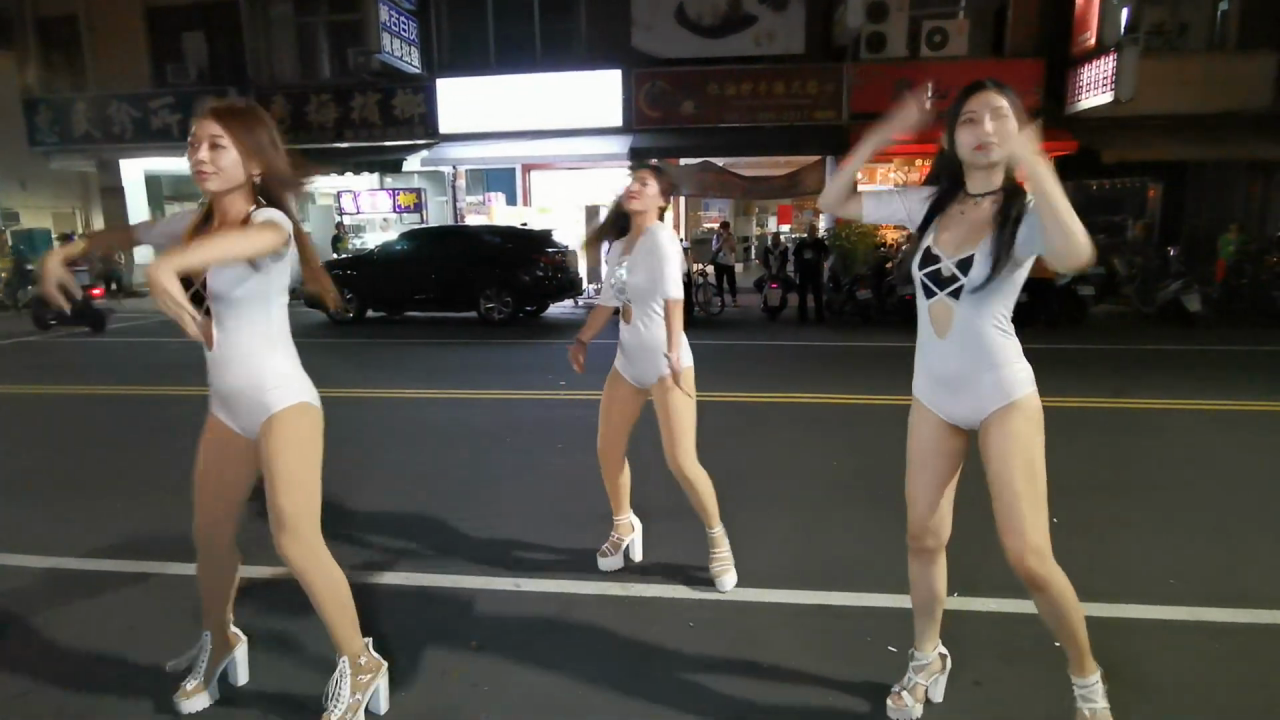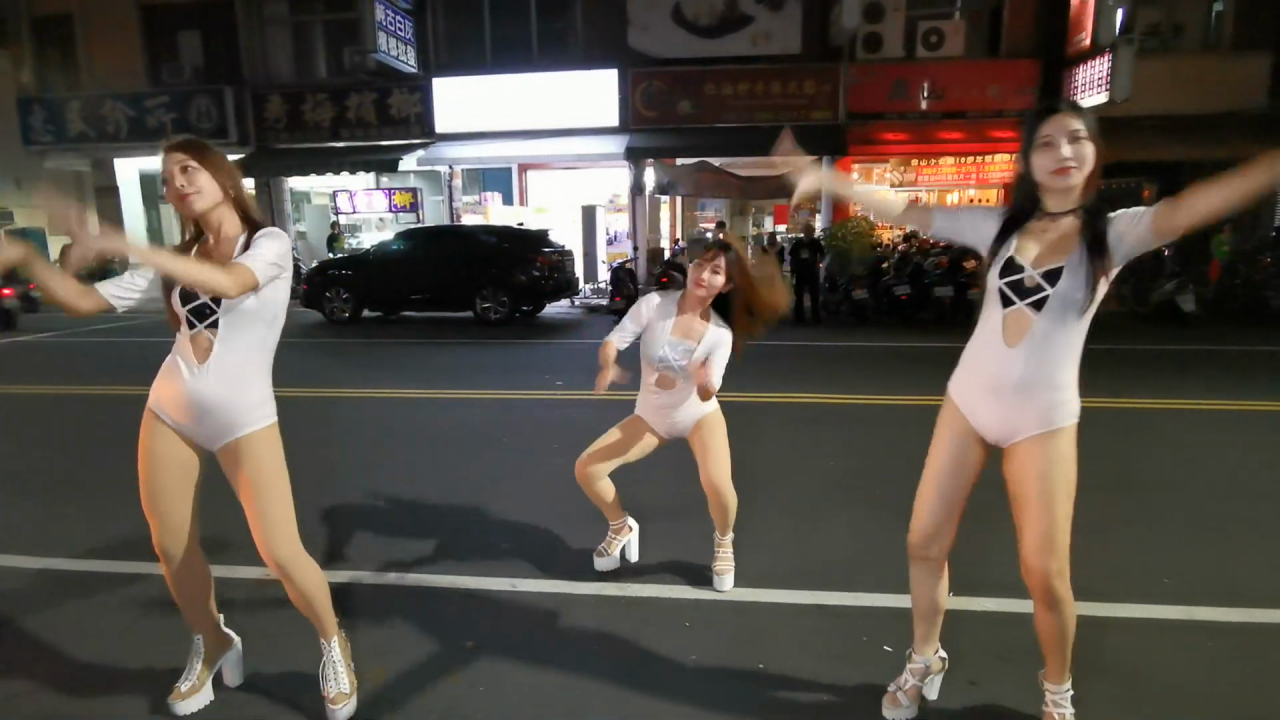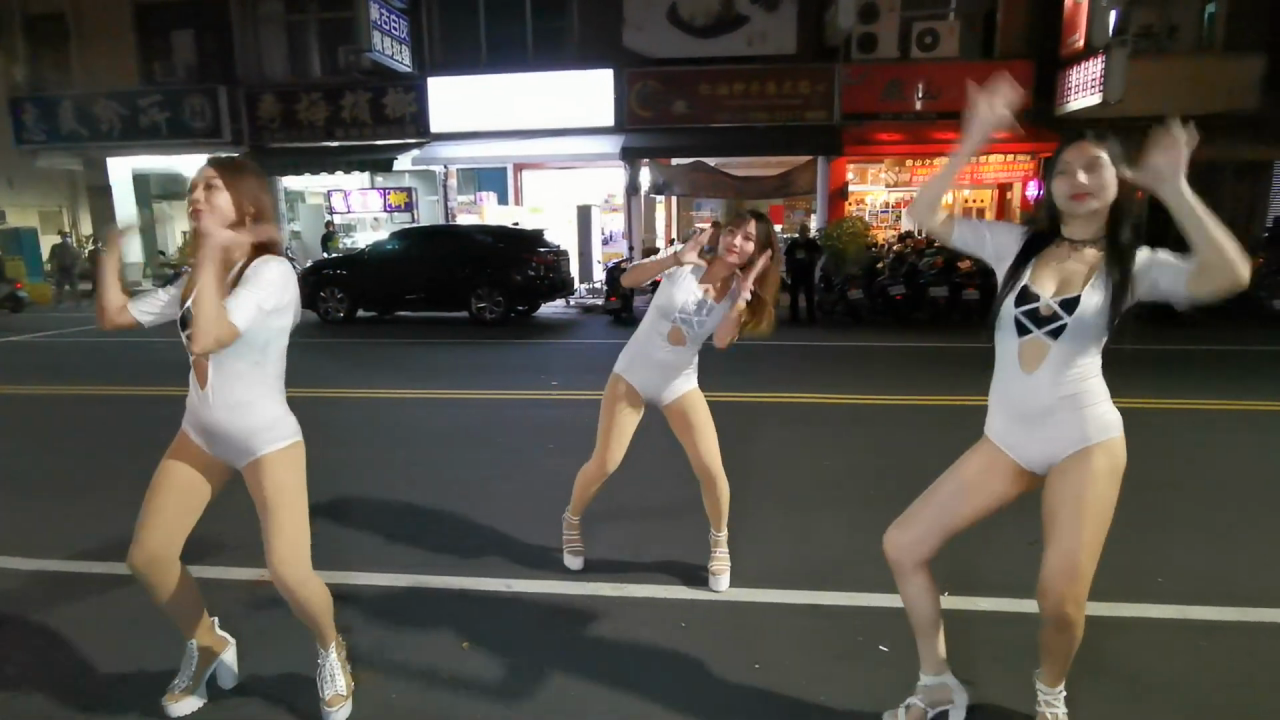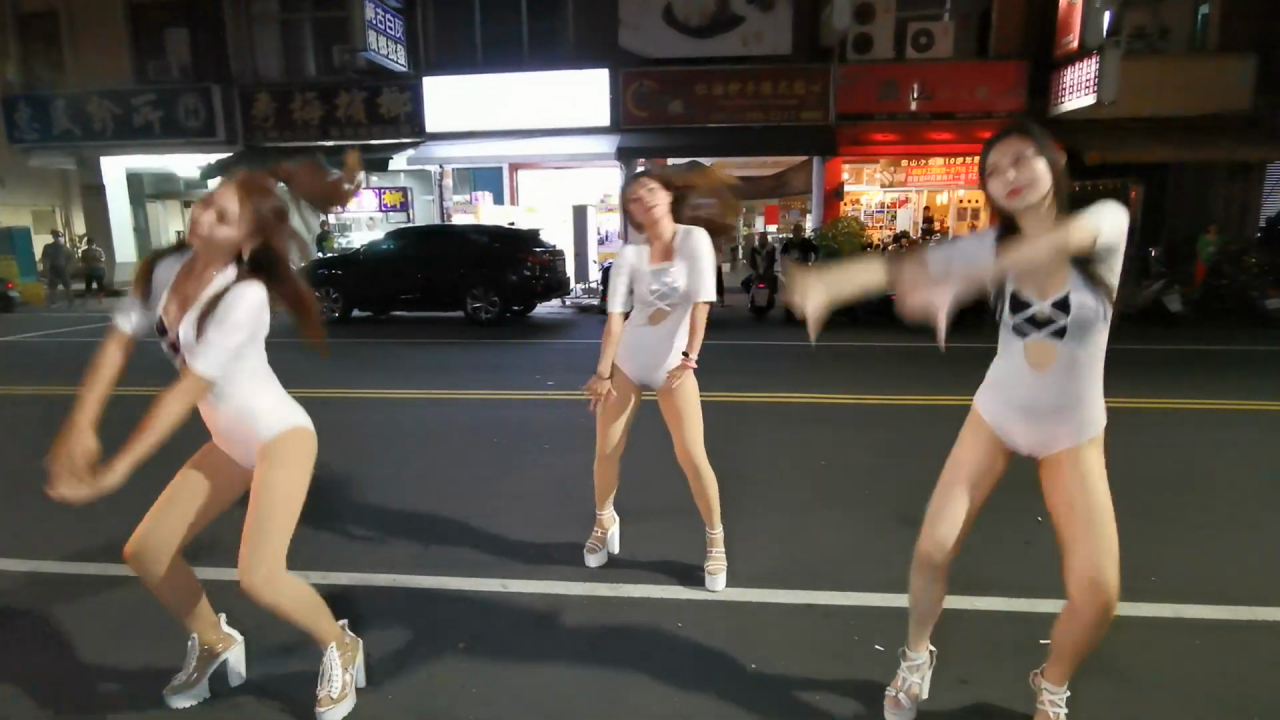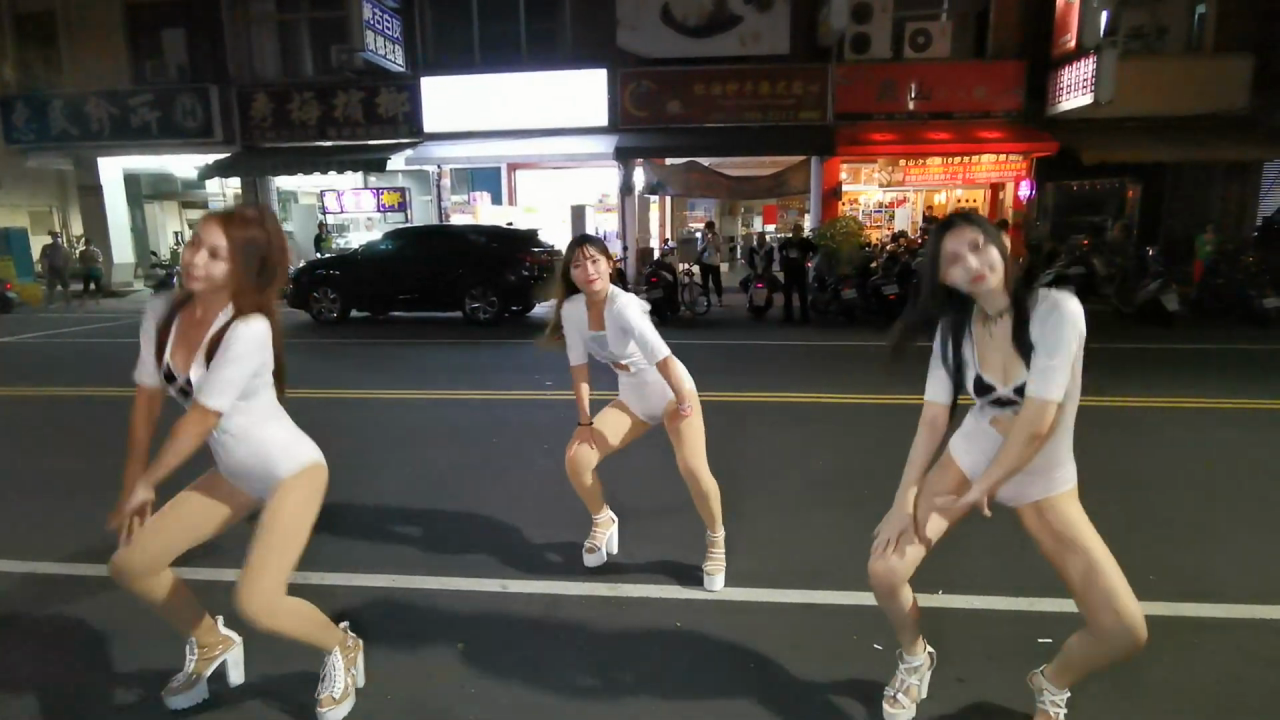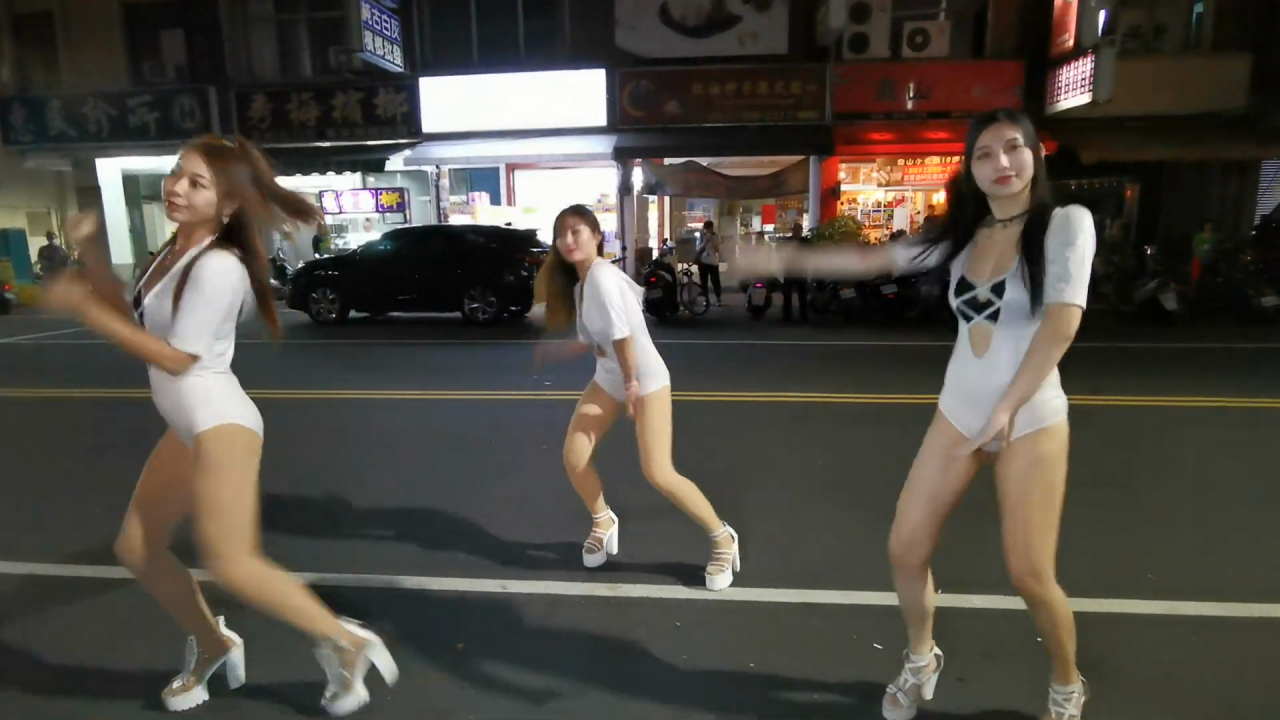
dt=0.4s
person 1, frame 1
left shoulder: (1031, 209)
right shoulder: (929, 204)
left elbow: (1074, 257)
right elbow: (836, 200)
left wrist: (1034, 163)
right wrist: (878, 137)
left hip: (1003, 399)
right hip: (933, 397)
left knee: (1028, 560)
right knee: (925, 538)
right ankle: (928, 661)
person 1, frame 2
left shoulder: (1116, 232)
right shoulder: (996, 224)
left elbow: (1188, 208)
right elbow: (908, 212)
right wrist: (826, 180)
left hip: (1044, 421)
right hip: (966, 405)
left knee: (1045, 579)
right knee: (926, 542)
right ankle: (924, 662)
person 1, frame 3
left shoulder: (1133, 268)
right shoulder: (1017, 248)
left elbow: (1230, 276)
right elbow: (925, 215)
left wrist: (1172, 187)
right wrist: (974, 138)
left hip: (1085, 443)
right hip: (1005, 442)
left knee: (1060, 601)
right knee: (903, 546)
person 1, frame 4
left shoulder: (1106, 221)
right shoulder: (988, 242)
left elbow: (1066, 239)
right elbow: (907, 269)
left wrist: (964, 279)
right wrist: (828, 283)
left hip: (1071, 433)
right hip: (997, 415)
left knee: (1096, 593)
right knee: (933, 550)
right ankle: (916, 656)
person 1, frame 5
left shoulder: (1058, 311)
right shoulder: (953, 328)
left elbow: (1040, 419)
right elbow: (933, 419)
left wrist: (980, 491)
right wrist: (903, 502)
left hip: (1044, 483)
right hip: (966, 460)
left knee: (1125, 630)
right knee: (885, 568)
right ankle: (914, 663)
person 1, frame 6
left shoulder: (1068, 224)
right shoulder: (956, 236)
left elbow: (1060, 326)
right elbow: (869, 258)
left wrist: (1005, 409)
right wrist: (783, 259)
left hip: (1030, 420)
right hip: (959, 411)
left knee: (1030, 575)
right knee: (905, 550)
right ankle: (921, 659)
person 2, frame 1
left shoulder: (269, 220)
right shoulder: (194, 223)
left elbow: (267, 240)
right elbow: (124, 236)
left wrist: (171, 264)
right wrist: (61, 256)
left hip: (285, 402)
right hip: (227, 408)
left knee: (297, 544)
right knee: (212, 537)
left ankle: (361, 666)
right ankle: (220, 645)
person 2, frame 2
left shoulder: (270, 243)
right shoulder: (173, 260)
left elbow: (227, 283)
right elbow: (83, 300)
left wrist: (120, 244)
left hip: (245, 422)
right hip: (170, 414)
left knee: (283, 553)
right knee: (173, 549)
left ankle: (333, 646)
right ankle: (214, 646)
person 2, frame 3
left shoulder: (272, 273)
right shoulder: (203, 280)
left elbow: (205, 339)
right elbow: (114, 317)
left wrist: (211, 255)
right wrist: (111, 249)
left hip: (270, 443)
right hip: (199, 436)
left knee: (288, 571)
right knee: (147, 557)
left ankle: (331, 653)
right ankle: (207, 645)
person 2, frame 4
left shoulder: (245, 295)
right shoulder: (166, 266)
left elbow: (188, 389)
right elbow: (118, 343)
left wrist: (116, 469)
right wrist: (80, 426)
left hip: (281, 437)
right hip: (230, 446)
left knee: (259, 578)
right knee: (144, 554)
left ankle: (339, 645)
right ankle: (214, 641)
person 2, frame 5
left shoulder: (247, 331)
right shoulder: (164, 314)
left elbow: (199, 420)
right elbow: (145, 402)
left wrist: (144, 488)
right wrist: (137, 488)
left hip: (291, 470)
right hip: (236, 473)
left knee: (257, 603)
right knee: (130, 566)
left ankle: (343, 648)
right ankle: (212, 646)
person 2, frame 6
left shoulder: (217, 265)
right shoulder: (178, 251)
left elbow: (175, 358)
right elbow: (136, 318)
left wrist: (87, 308)
right wrist: (87, 276)
left hip: (221, 427)
right hip: (185, 428)
left knee: (235, 567)
right knee: (138, 550)
left ankle: (348, 643)
right ankle: (211, 644)
person 3, frame 1
left shoulder: (662, 238)
right shoulder: (617, 246)
left elbow: (673, 298)
left wrist: (672, 356)
right wrist: (581, 341)
left hip: (671, 365)
right hip: (627, 365)
left knee: (681, 462)
right knee: (608, 451)
left ankle: (718, 540)
right ankle: (624, 526)
person 3, frame 2
left shoulder: (720, 334)
right shoulder: (654, 305)
left elbow: (708, 394)
right elbow: (611, 343)
left wrist: (701, 381)
right wrist: (607, 367)
left hip: (699, 415)
right hip: (650, 416)
left knee: (718, 485)
right knee: (585, 470)
left ankle: (724, 545)
right ankle: (622, 528)
person 3, frame 3
left shoulder: (736, 292)
right shoulder: (686, 261)
left elbow: (724, 339)
right elbow: (630, 278)
left wrist: (743, 295)
right wrist: (676, 260)
left hip: (679, 385)
right hip: (632, 374)
left knee: (711, 468)
right knee: (604, 464)
left ankle: (720, 544)
right ankle: (571, 520)
person 3, frame 4
left shoulder: (695, 239)
right shoulder: (627, 256)
left elbow: (701, 302)
right elbow: (614, 315)
left wrist: (690, 358)
right wrist: (602, 372)
left hip: (673, 364)
right hip: (627, 360)
left knee: (692, 457)
right knee: (608, 451)
left ankle: (715, 540)
right ankle: (605, 521)
person 3, frame 5
left shoulder: (622, 304)
right shoulder: (571, 310)
left elbow: (660, 354)
right elbow: (579, 368)
left wrist: (680, 400)
right wrist: (585, 421)
left hip: (673, 393)
right hip: (632, 401)
left knee: (693, 466)
right knee: (577, 460)
left ankle: (716, 541)
right ankle: (603, 523)
person 3, frame 6
left shoulder: (602, 274)
right shoulder: (576, 285)
left elbow: (621, 334)
left wrist: (631, 384)
right wrist: (558, 349)
left hip: (647, 381)
right hip: (607, 379)
left knee: (657, 473)
right knee: (574, 459)
left ankle: (722, 537)
right ankle: (603, 522)
